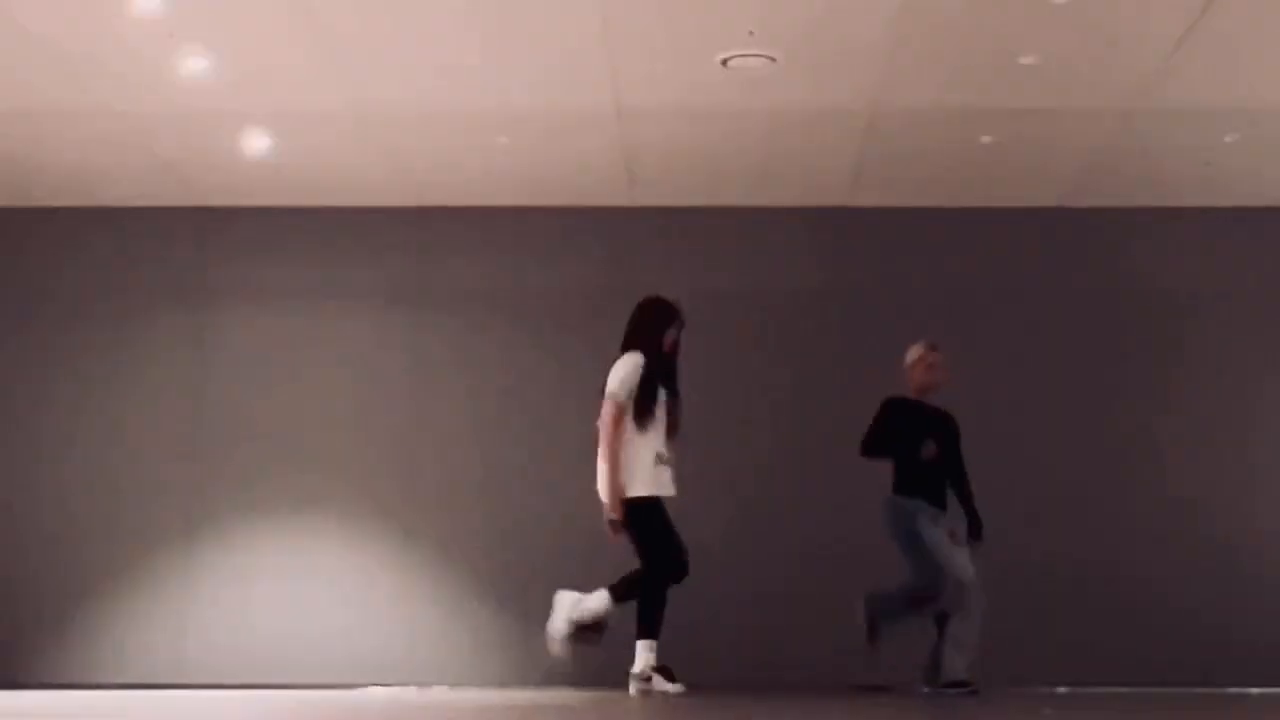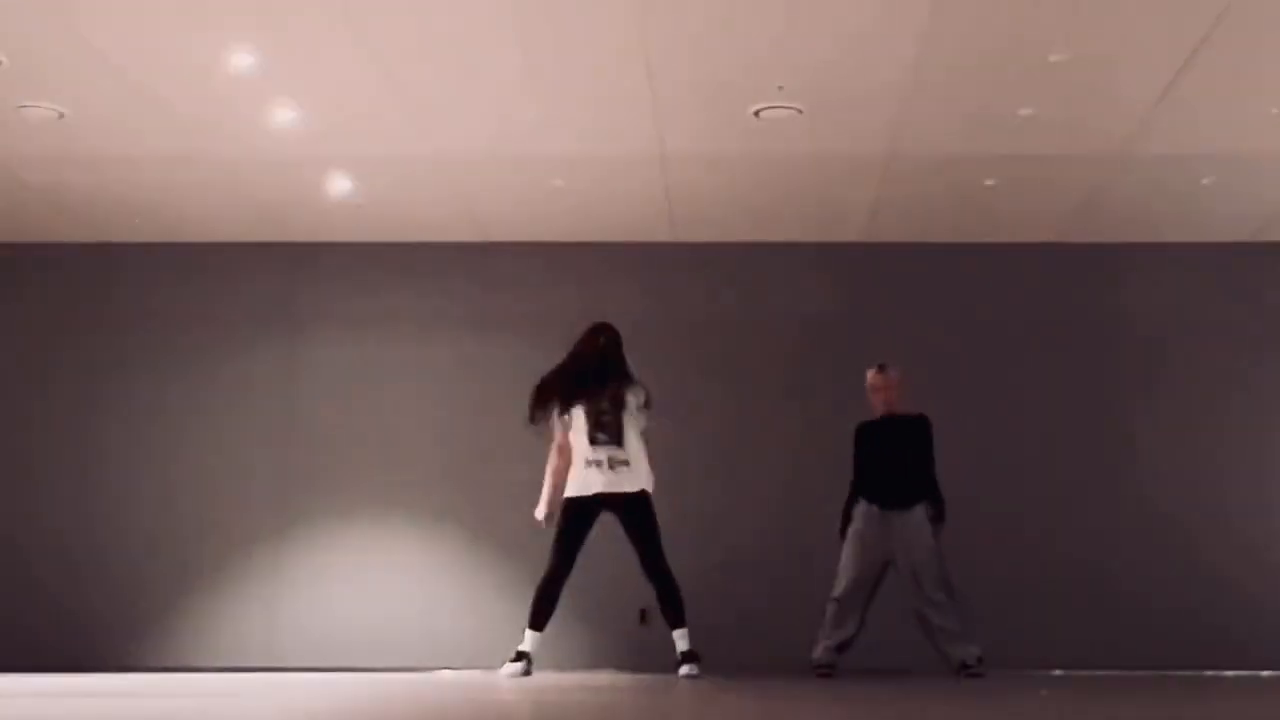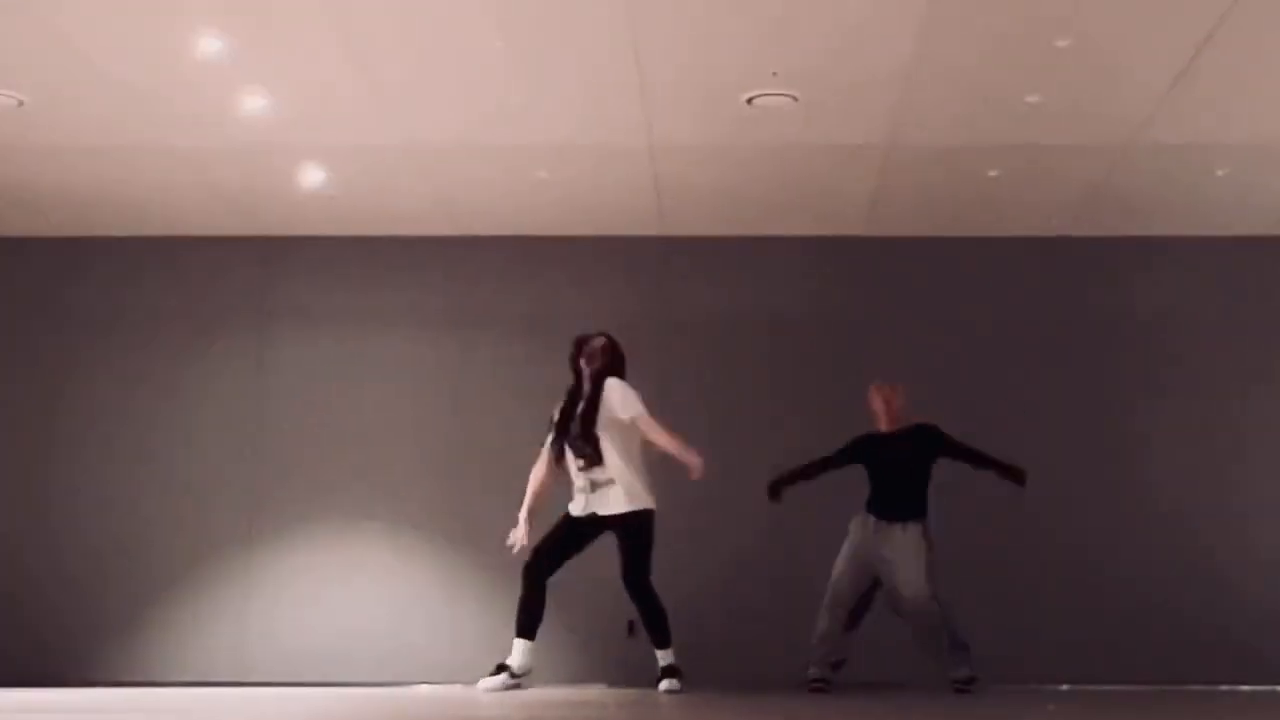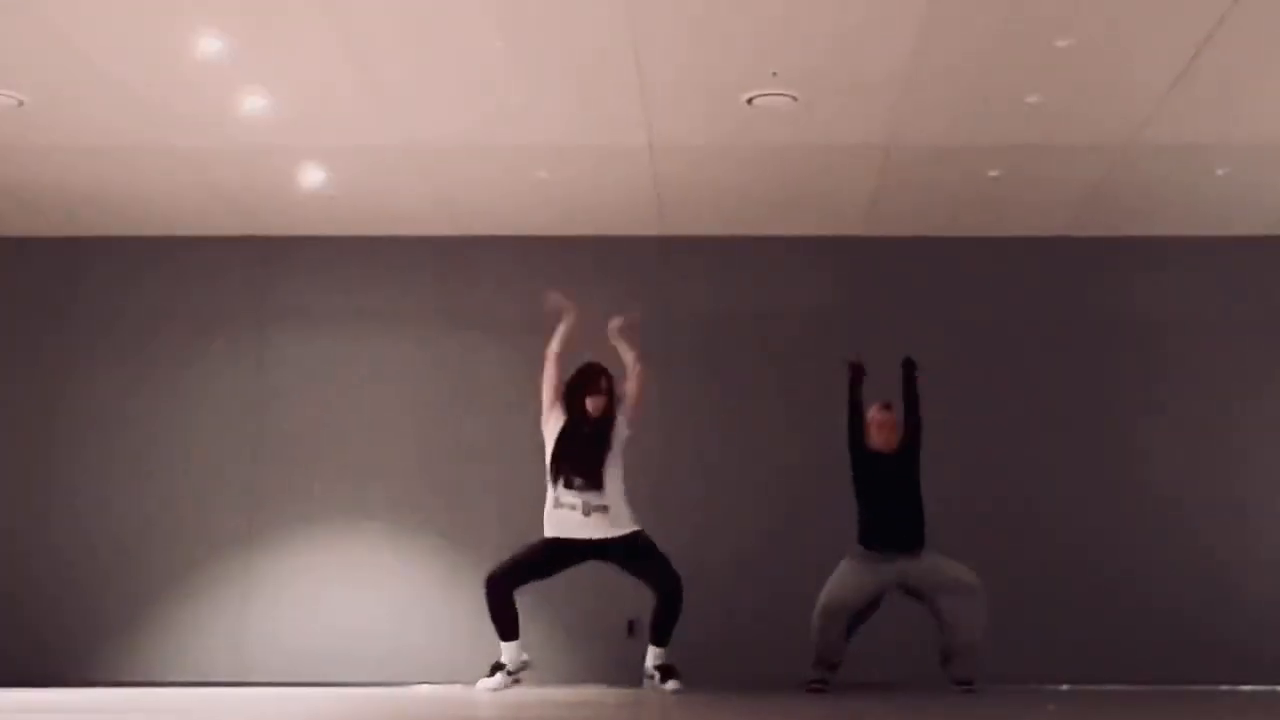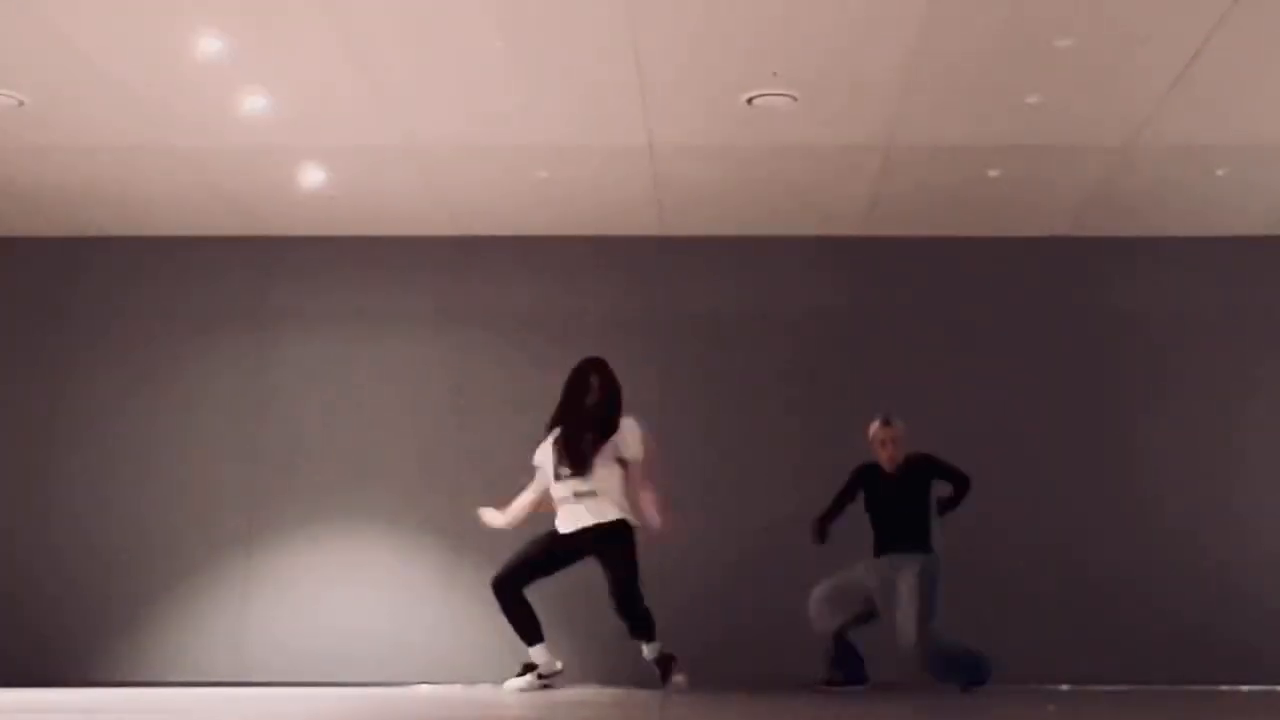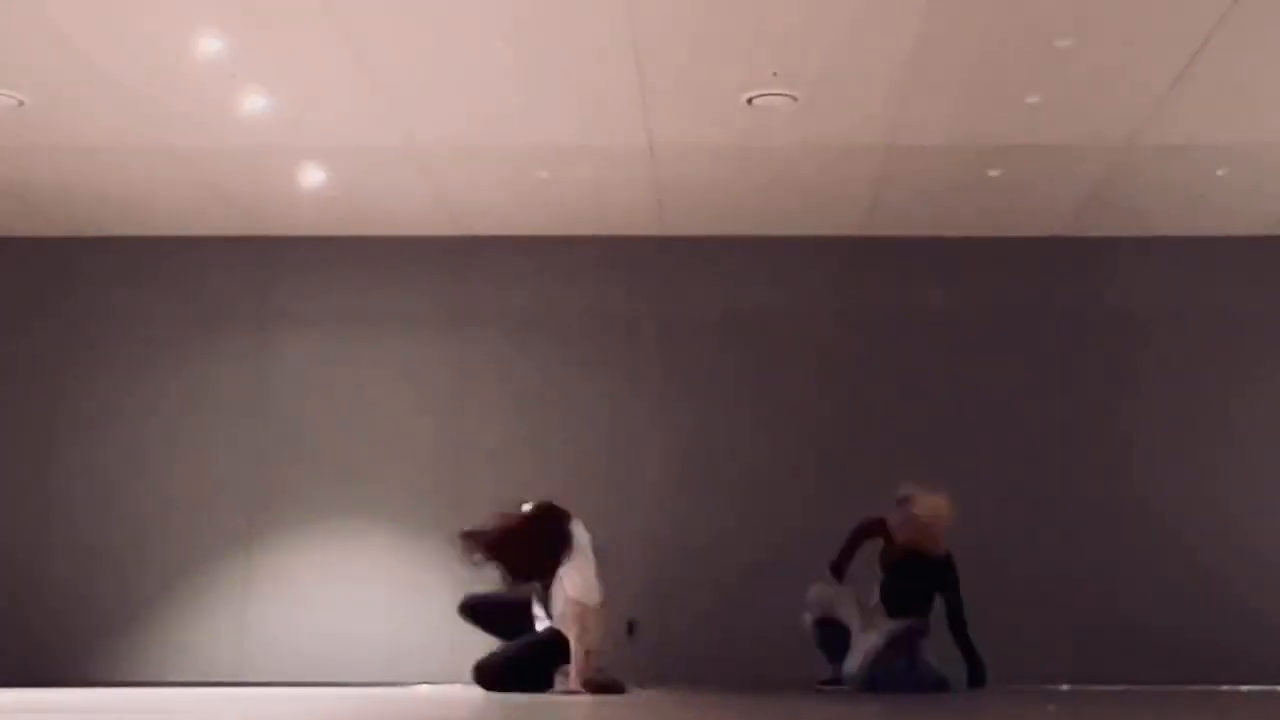
dt=0.7s
person 1, frame 1
left shoulder: (653, 371)
right shoulder: (633, 362)
right elbow: (609, 424)
right wrist: (612, 488)
left hip: (645, 489)
right hip: (631, 489)
left knee: (660, 571)
right knee: (670, 566)
left ankle: (644, 667)
right ankle: (581, 608)
person 1, frame 2
left shoulder: (631, 391)
right shoulder: (569, 394)
right elbow: (560, 449)
right wrist: (547, 498)
left hip: (630, 488)
right hip: (582, 490)
left knee: (656, 566)
right knee: (558, 567)
left ankle: (684, 649)
right ankle: (526, 651)
person 1, frame 3
left shoulder: (612, 389)
right shoulder: (568, 407)
left elbow: (646, 425)
right elbow: (546, 461)
left wrist: (686, 454)
right wrist: (524, 515)
left hip: (628, 505)
right hip: (584, 509)
left knee: (636, 582)
right knee: (535, 569)
left ankle: (668, 664)
right ankle: (517, 664)
person 1, frame 4
left shoulder: (615, 426)
right shoulder: (557, 423)
left elbow: (635, 373)
right elbow: (552, 360)
left wrist: (617, 337)
right wrist: (567, 321)
left hip: (617, 532)
right hip: (564, 535)
left knee: (670, 586)
right knee: (498, 582)
left ankle: (656, 662)
right ankle: (512, 662)
person 1, frame 5
left shoulder: (624, 428)
right shoulder: (559, 435)
left elbow: (639, 483)
right elbow: (539, 488)
left wrist: (654, 517)
right wrist: (506, 516)
left hip: (608, 524)
right hip: (568, 528)
left knee: (626, 598)
right knee: (504, 583)
left ankle: (656, 655)
right ankle: (543, 663)
person 1, frame 6
left shoulder: (573, 555)
left elbow: (577, 620)
left wrist: (576, 680)
left hip: (564, 628)
right hip: (542, 611)
left knee: (487, 675)
right knee: (471, 606)
person 2, frame 1
left shoulder: (945, 420)
right shoulder: (896, 408)
left elbow: (958, 473)
right elbow: (869, 446)
left wrist: (974, 519)
right wrist: (914, 451)
left hip: (934, 511)
right hip: (909, 508)
left knee: (965, 591)
right knee: (957, 580)
left ankle: (944, 671)
right ankle: (880, 609)
person 2, frame 2
left shoulder: (918, 425)
right shoulder: (864, 431)
left elbow: (927, 473)
right elbow: (858, 478)
left wrist: (938, 509)
right wrist: (846, 517)
left hip: (912, 515)
right hip: (870, 515)
left knee: (933, 589)
right knee: (848, 587)
left ankle: (965, 655)
right ankle: (825, 654)
person 2, frame 3
left shoulder: (923, 435)
right shoulder: (866, 444)
left elbow: (962, 452)
right elbow: (828, 462)
left wrist: (1001, 467)
right wrist: (789, 478)
left hip: (908, 530)
right hip: (869, 526)
left knee: (918, 598)
right knee: (838, 595)
left ankle: (960, 668)
right ankle: (822, 668)
person 2, frame 4
left shoulder: (908, 455)
right shoulder: (862, 459)
left elbow: (914, 415)
right elbow: (854, 418)
left wrist: (909, 376)
right wrist: (855, 381)
left hip: (916, 558)
right hip: (869, 557)
left knee: (967, 588)
right knee: (831, 604)
left ankle: (960, 669)
right ankle: (823, 670)
person 2, frame 5
left shoulder: (921, 465)
right shoulder: (866, 473)
left elbow: (962, 482)
right elbow: (843, 498)
left wrist: (946, 503)
right wrist: (824, 520)
left hip: (915, 564)
right hip: (881, 566)
left knee: (915, 640)
right knee: (824, 599)
left ankle: (975, 668)
right ankle: (850, 671)
person 2, frame 6
left shoulder: (940, 562)
left elbow: (955, 615)
right elbow: (863, 530)
left wrist: (973, 662)
right wrist: (841, 562)
left hip: (905, 623)
right hip: (881, 612)
left knee: (858, 674)
right knee: (818, 596)
